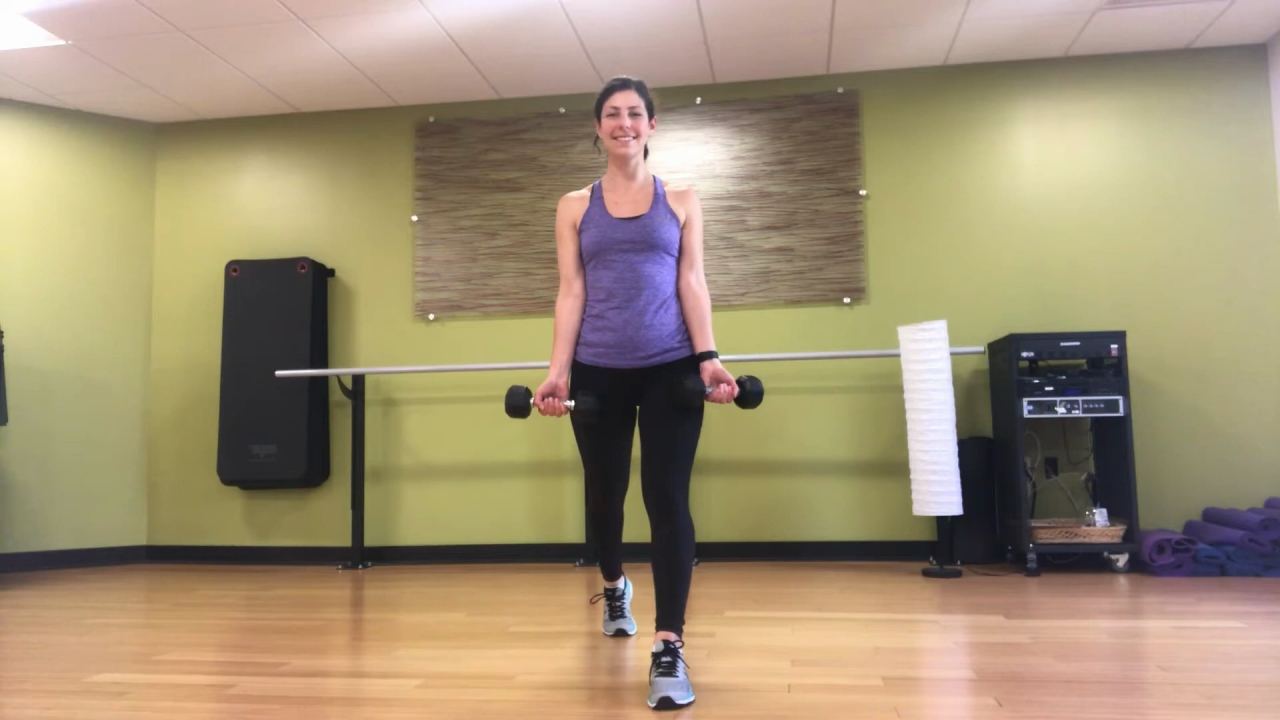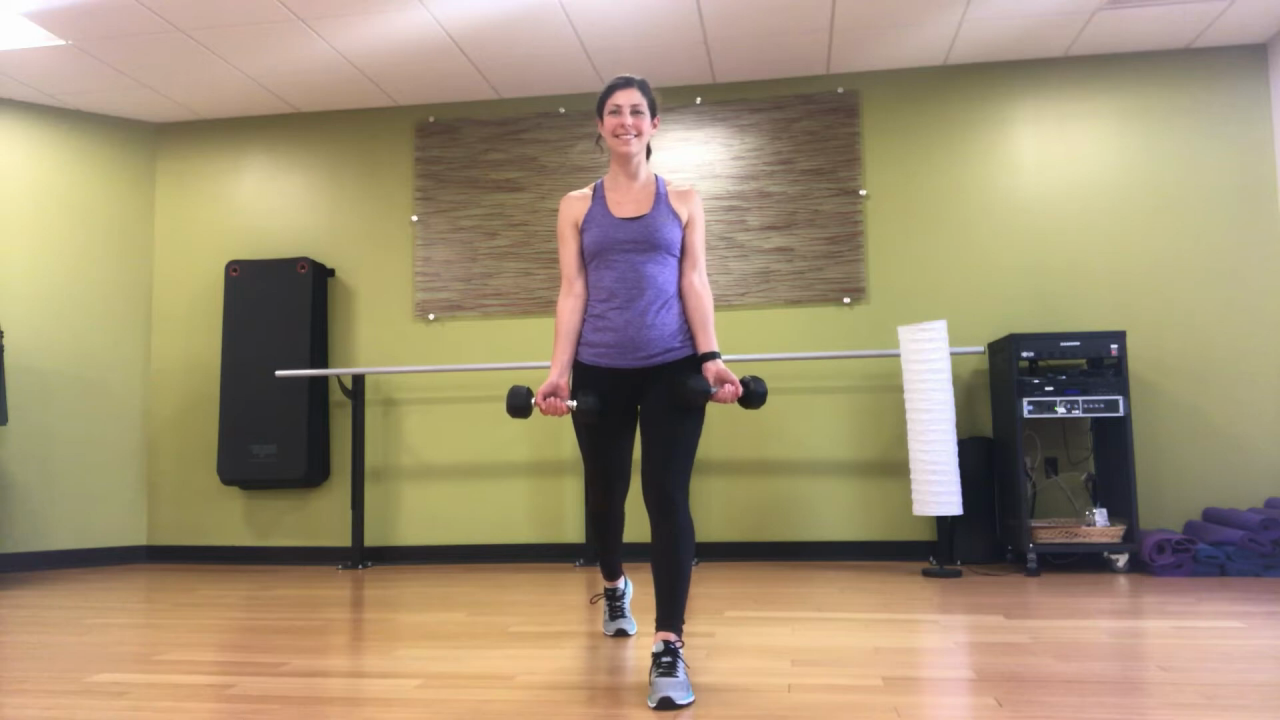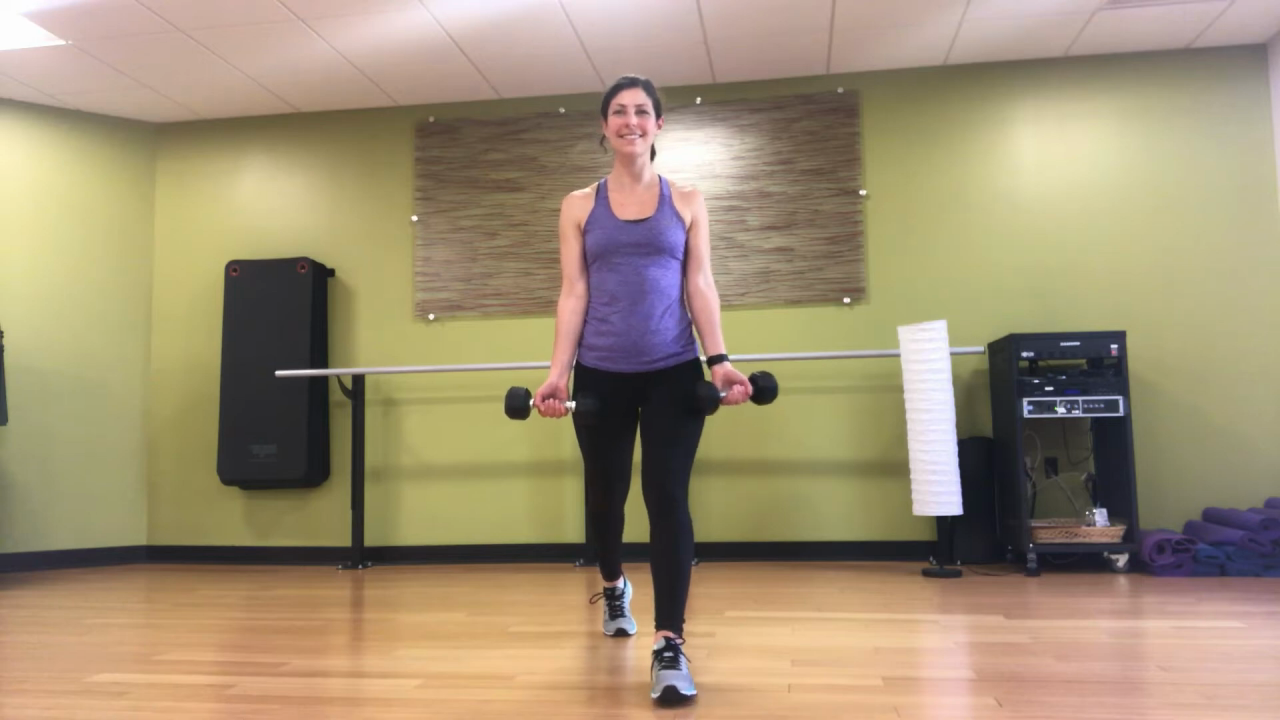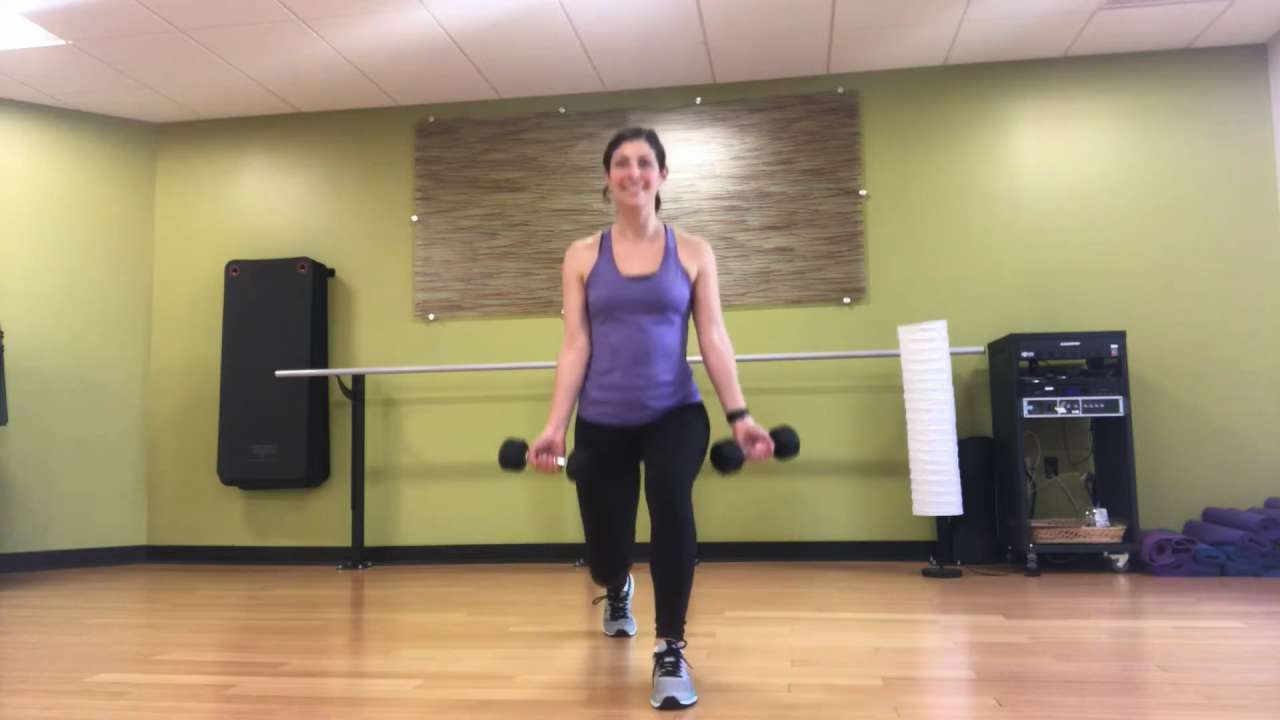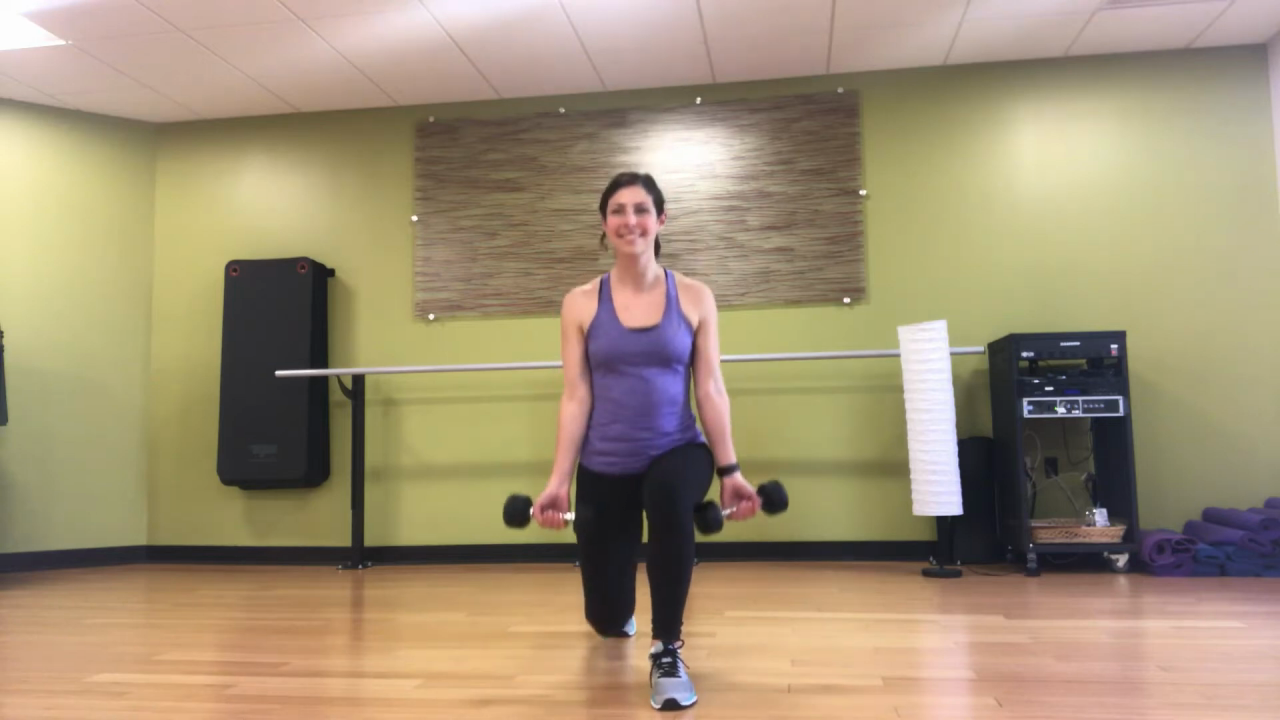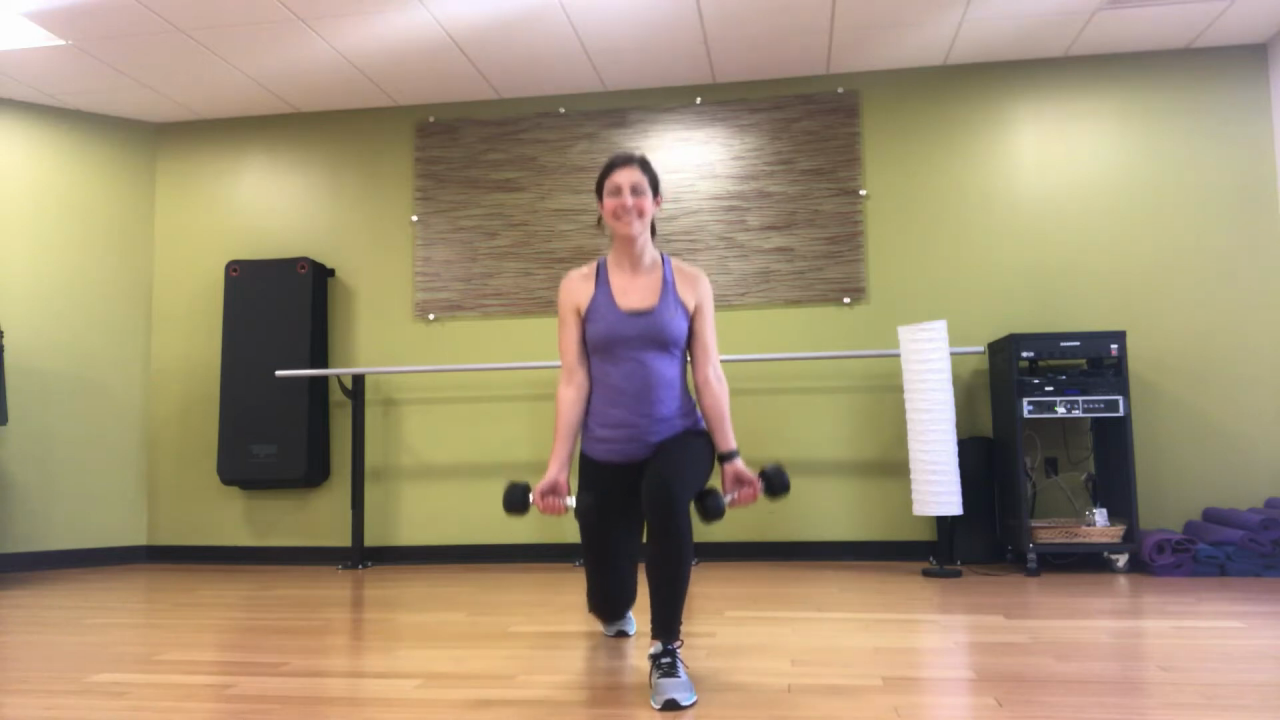
dt=0.3s
person 1, frame 1
left shoulder: (681, 200)
right shoulder: (575, 206)
left elbow: (692, 283)
right elbow: (571, 292)
left wrist: (709, 358)
right wrist: (558, 370)
left hip: (669, 366)
right hip: (599, 370)
left knee: (667, 497)
right knee: (605, 492)
left ankle: (668, 647)
right ankle: (614, 586)
person 1, frame 2
left shoulder: (683, 199)
right shoulder: (577, 205)
left elbow: (694, 282)
right elbow: (572, 292)
left wrist: (710, 357)
right wrist: (559, 371)
left hip: (670, 366)
right hip: (601, 370)
left knee: (667, 496)
right knee: (605, 492)
left ankle: (668, 648)
right ankle: (613, 586)
person 1, frame 3
left shoulder: (687, 201)
right shoulder: (579, 206)
left elbow: (700, 285)
right elbow: (573, 294)
left wrist: (719, 360)
right wrist: (557, 371)
left hip: (672, 370)
right hip: (602, 373)
left knee: (666, 494)
right knee: (605, 493)
left ankle: (669, 645)
right ankle: (614, 588)
person 1, frame 4
left shoulder: (693, 252)
right shoulder: (582, 256)
left elbow: (713, 336)
right elbow: (574, 345)
left wrist: (739, 414)
right wrist: (555, 424)
left hip: (675, 411)
right hip: (603, 421)
left knee: (670, 495)
right knee: (606, 554)
left ankle: (670, 650)
right ankle: (619, 590)
person 1, frame 5
left shoulder: (695, 297)
right shoulder: (580, 304)
left elbow: (710, 389)
right elbow: (576, 397)
left wrist: (729, 470)
right wrist: (559, 479)
left hip: (678, 450)
right hip: (605, 466)
left knee: (670, 497)
right knee: (608, 616)
left ankle: (667, 651)
right ankle: (621, 604)
person 1, frame 6
left shoulder: (691, 282)
right shoulder: (578, 286)
left elbow: (708, 374)
right elbow: (573, 382)
left wrist: (729, 455)
right wrist: (558, 465)
left hip: (678, 438)
right hip: (605, 455)
left knee: (666, 498)
right knee: (609, 603)
left ankle: (667, 651)
right ankle: (620, 605)
